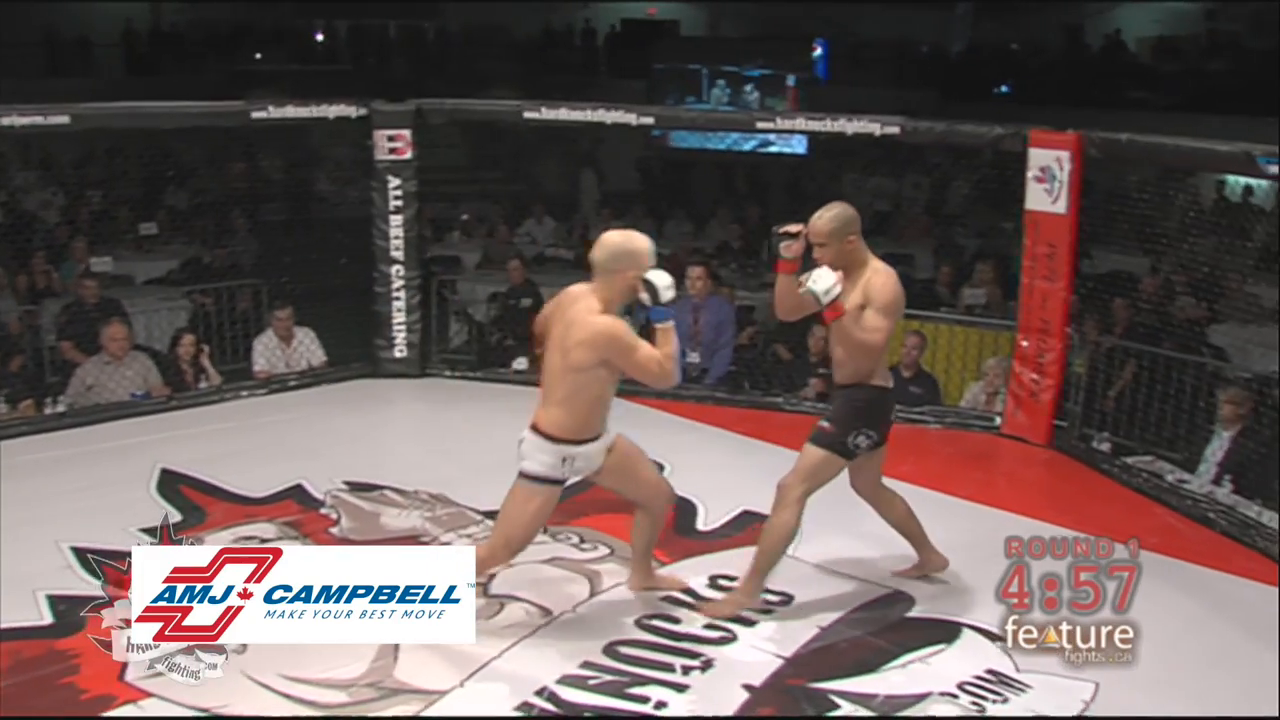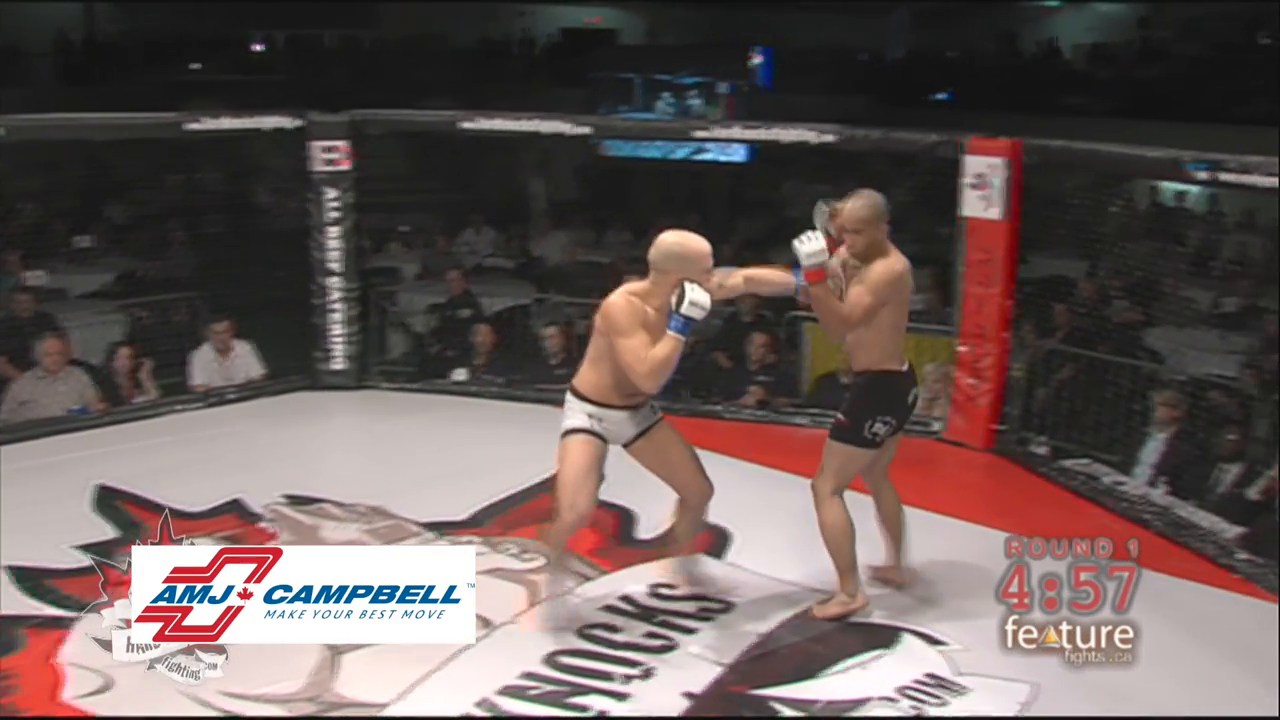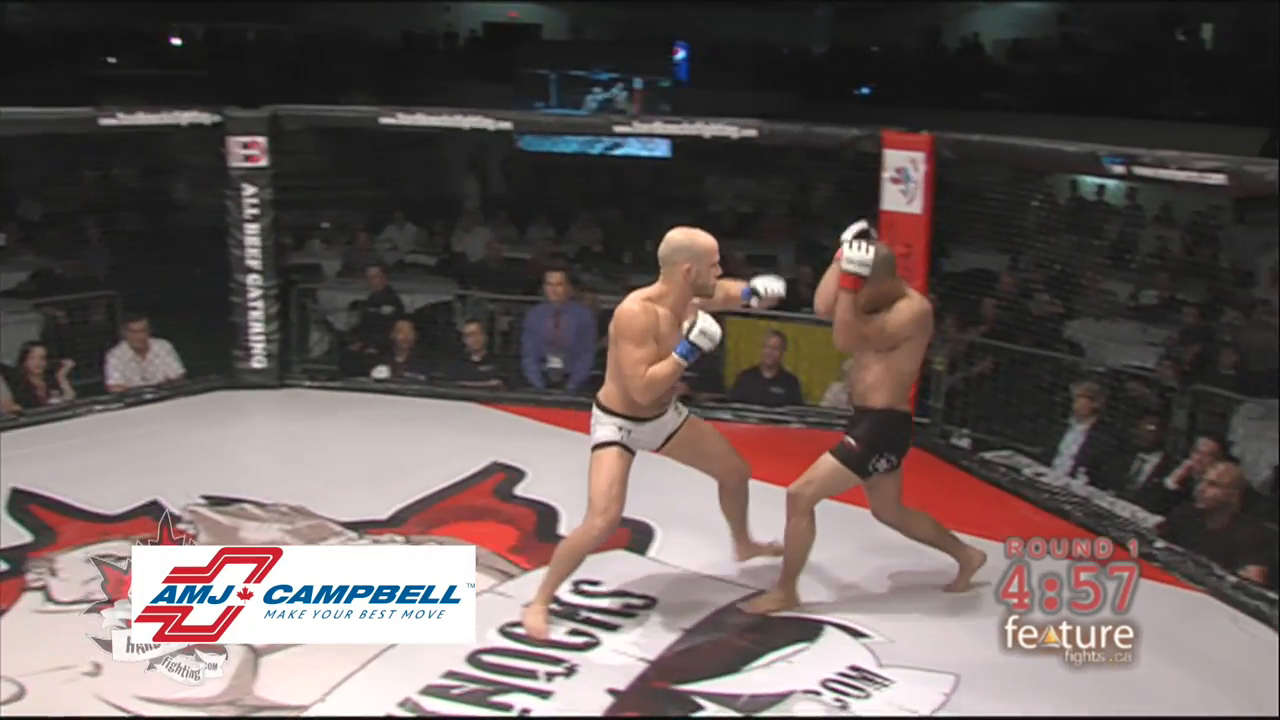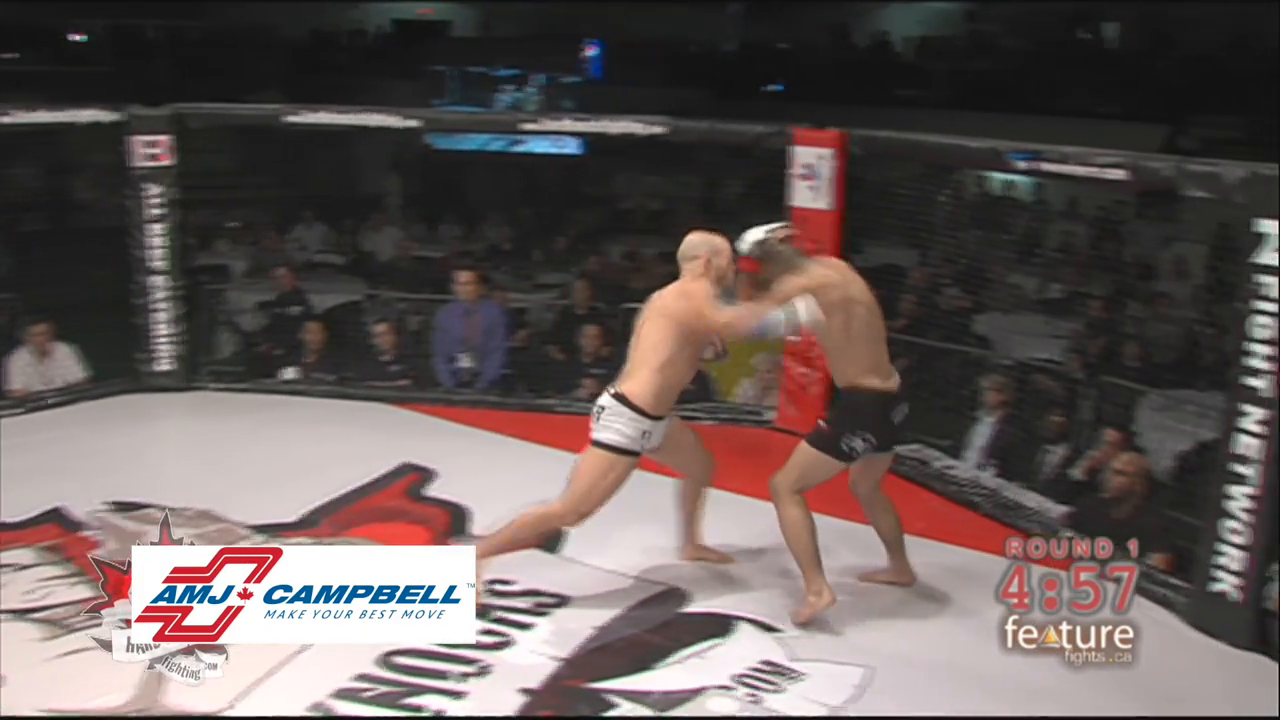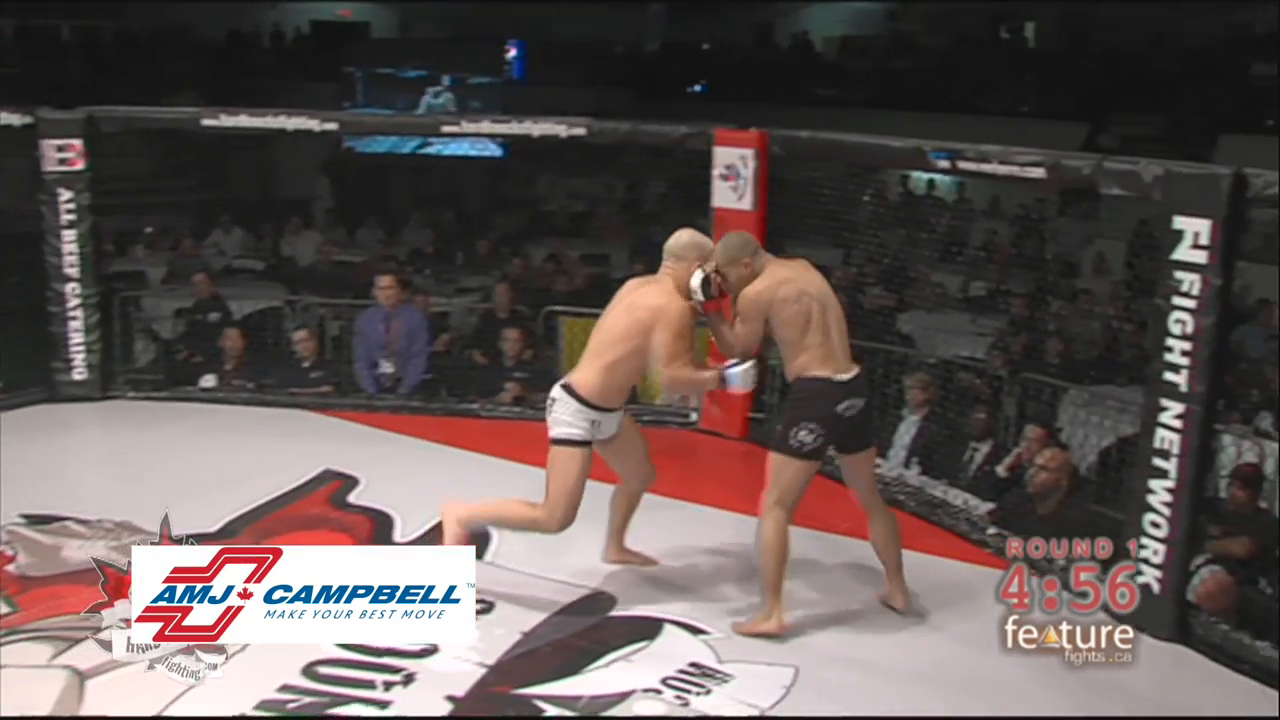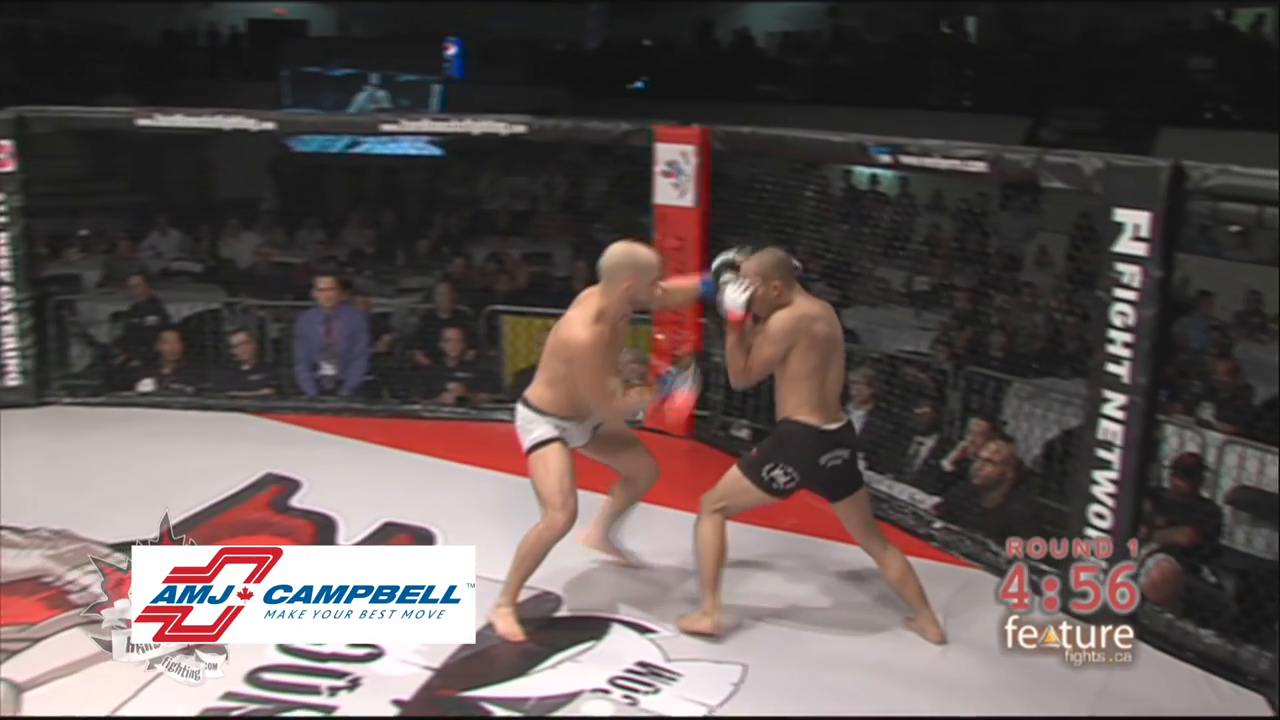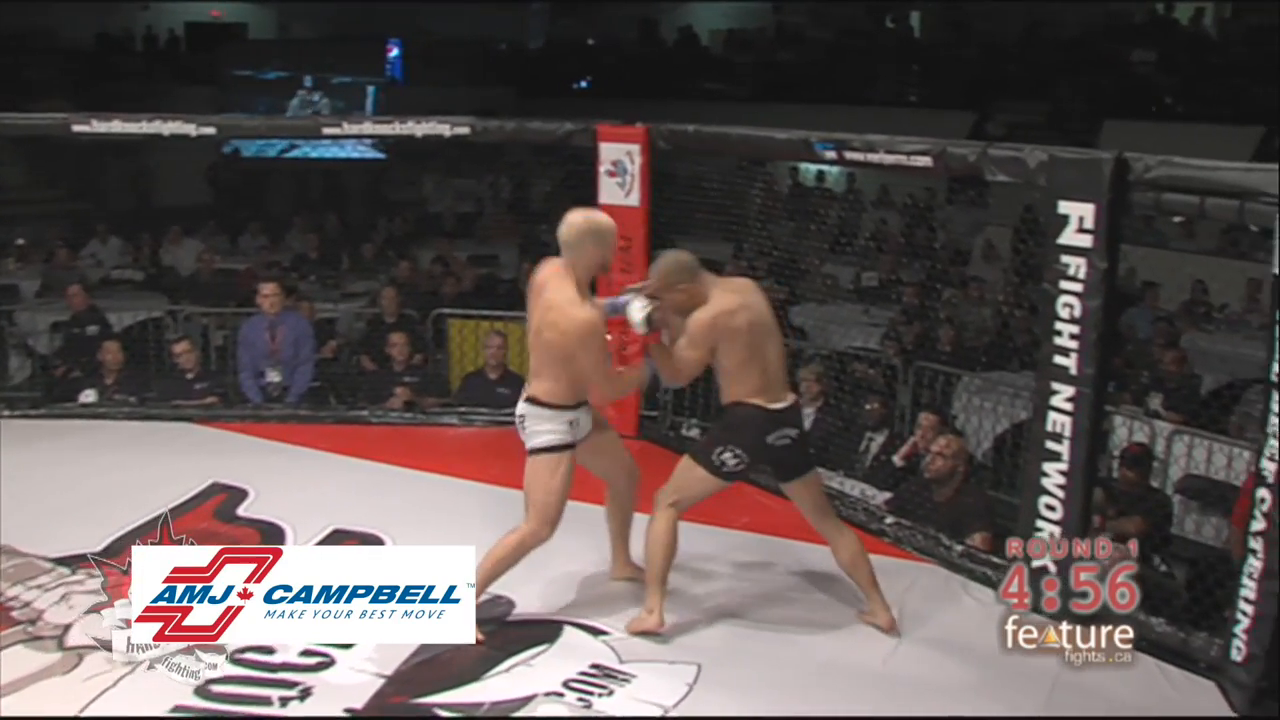
dt=0.7s
person 1, frame 1
left shoulder: (882, 284)
right shoulder: (837, 274)
left elbow: (867, 356)
right elbow: (785, 312)
left wrist: (832, 307)
right wrist: (788, 261)
left hip: (863, 401)
right hip: (858, 397)
left knee: (791, 490)
right knee: (869, 486)
left ankle: (747, 592)
right ankle: (929, 556)
person 1, frame 2
left shoulder: (889, 269)
right shoulder: (851, 255)
left elbow: (838, 324)
right elbow: (807, 293)
left wrist: (815, 270)
right wrist: (826, 246)
left hip: (879, 387)
right hip: (890, 384)
left knee: (826, 486)
right knee: (876, 479)
left ankle: (850, 593)
right ankle: (896, 566)
person 1, frame 3
left shoulder: (914, 310)
right shoulder: (873, 297)
left elbow: (847, 341)
right elbow: (823, 308)
left wrist: (851, 281)
right wrist: (842, 260)
left hip: (882, 426)
right hip: (869, 420)
left knee: (800, 496)
right knee: (889, 511)
left ankle: (785, 592)
right ankle: (968, 556)
person 1, frame 4
left shoulder: (809, 283)
right shoulder: (830, 267)
left wrist: (749, 263)
right wrist: (771, 252)
left hip: (862, 405)
right hip: (888, 399)
left knee: (785, 488)
right knee: (866, 488)
left ankle: (817, 590)
right ankle: (900, 567)
person 1, frame 5
left shoulder: (758, 292)
right shoulder: (803, 268)
left elbow: (737, 350)
left wrist: (709, 304)
right wrist: (728, 294)
left hip: (813, 395)
right hip: (853, 388)
left knee: (775, 507)
right knee: (870, 499)
left ankle: (769, 614)
right ankle: (897, 590)
person 1, frame 6
left shoulder: (788, 320)
right shoulder: (822, 311)
left elbow: (741, 378)
right elbow: (759, 349)
left wrist: (736, 319)
right wrist: (749, 319)
left hip: (798, 441)
right hip: (837, 440)
left knee: (712, 508)
right knee: (873, 539)
left ankle: (708, 613)
right ankle: (928, 622)
person 1, frame 7
left shoulder: (706, 319)
right shoulder: (747, 287)
left elbow: (675, 377)
left wrist: (652, 331)
right wrist: (671, 318)
left hip: (745, 423)
right hip: (786, 419)
left knee: (667, 503)
right knee: (826, 521)
left ankle: (652, 612)
right ankle: (879, 608)
person 2, frame 1
left shoulder: (575, 296)
right shoulder: (604, 330)
left elbow: (541, 328)
right elbow: (667, 376)
right wrist: (663, 313)
left hip: (593, 440)
right hip: (554, 451)
left knee: (660, 498)
right knee: (503, 550)
left ankle: (642, 574)
person 2, frame 2
left shoulder: (684, 293)
right shoulder: (621, 307)
left elbow: (745, 279)
right elbow: (649, 378)
left wrist: (803, 280)
right wrist: (683, 323)
left hip: (636, 412)
right hip: (588, 411)
left knee: (699, 491)
right knee: (576, 513)
left ankle: (681, 558)
right ankle: (554, 574)
person 2, frame 3
left shoulder: (694, 300)
right shoulder: (636, 313)
left elbow: (725, 293)
right elbow: (642, 388)
left wrist: (753, 290)
right wrist: (689, 349)
left hip: (665, 415)
right hip: (618, 423)
left knee: (736, 472)
right knee: (601, 523)
left ankle: (743, 545)
right ankle: (539, 602)
person 2, frame 4
left shoulder: (665, 298)
right shoulder: (692, 291)
right elbow: (719, 321)
left wrist: (701, 350)
right wrist: (783, 315)
left hip: (649, 416)
right hip: (627, 419)
left knee: (701, 468)
right knee: (570, 510)
left ankle: (690, 545)
right ankle: (475, 555)
person 2, frame 5
left shoulder: (640, 285)
right shoulder: (670, 306)
right elbow: (668, 376)
right wrist: (723, 377)
left hip: (607, 409)
right hip: (576, 411)
left knee: (641, 476)
right knee: (556, 518)
left ankle: (615, 547)
right ankle: (462, 516)
person 2, frame 6
left shoulder: (611, 295)
right shoulder: (585, 337)
left elbow: (669, 294)
right elbow: (608, 407)
left wrist: (712, 283)
right wrist: (660, 396)
left hip: (583, 415)
right hip: (544, 422)
left knee: (645, 469)
right knee: (560, 517)
left ankle: (602, 534)
right ankle: (504, 605)
person 2, frame 7
left shoulder: (548, 269)
right shoulder: (580, 318)
right elbow: (605, 389)
left wrist: (613, 305)
right wrist: (645, 370)
left hip: (573, 411)
right hip: (549, 420)
left knee: (626, 475)
right knee: (538, 529)
left ankle: (621, 565)
